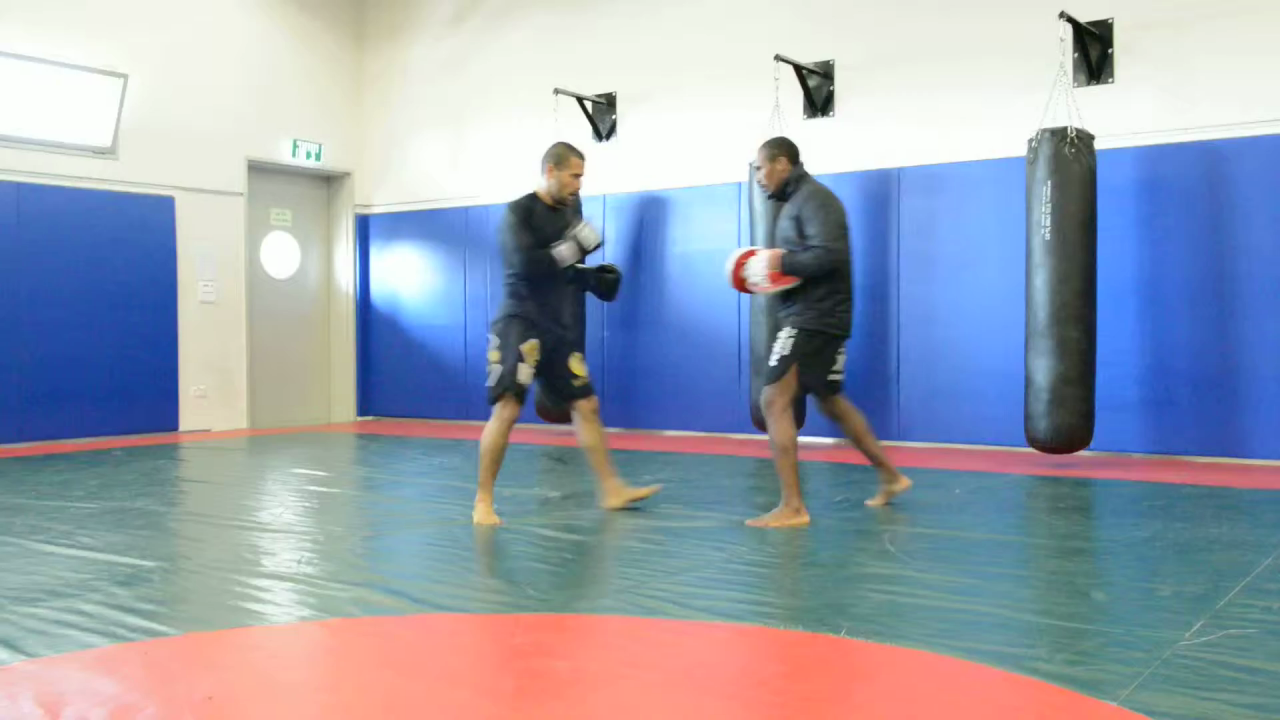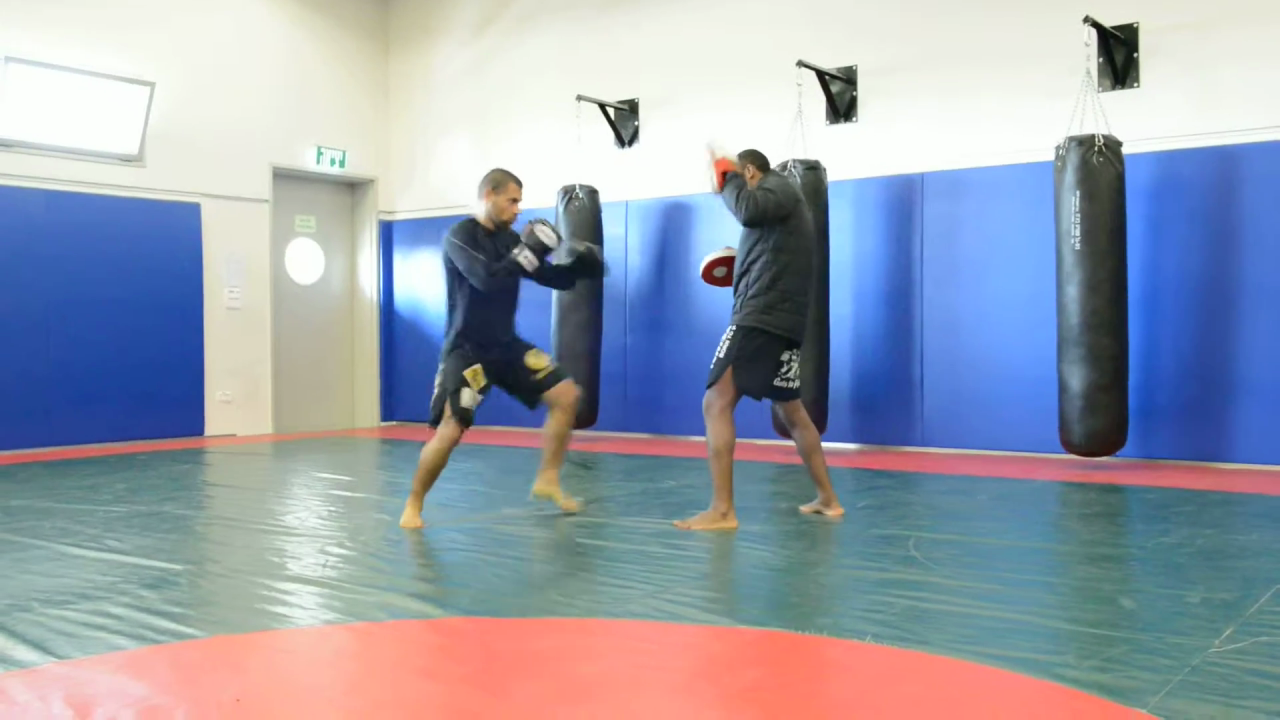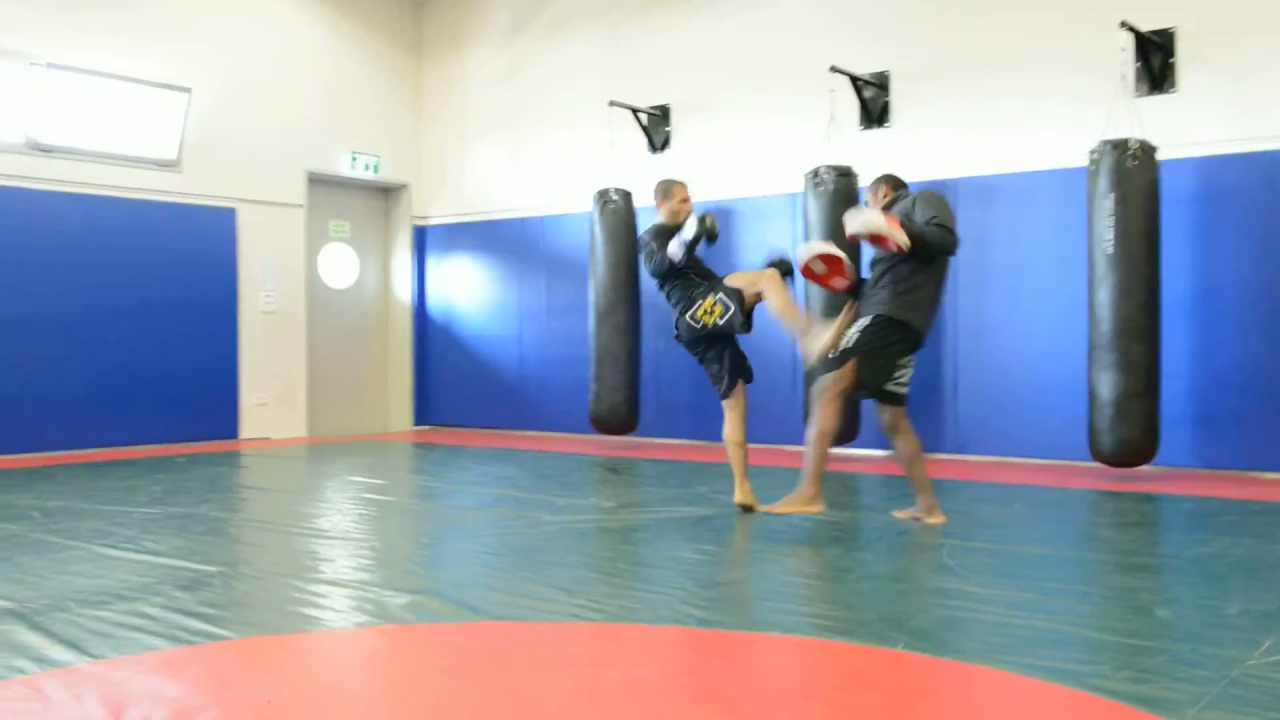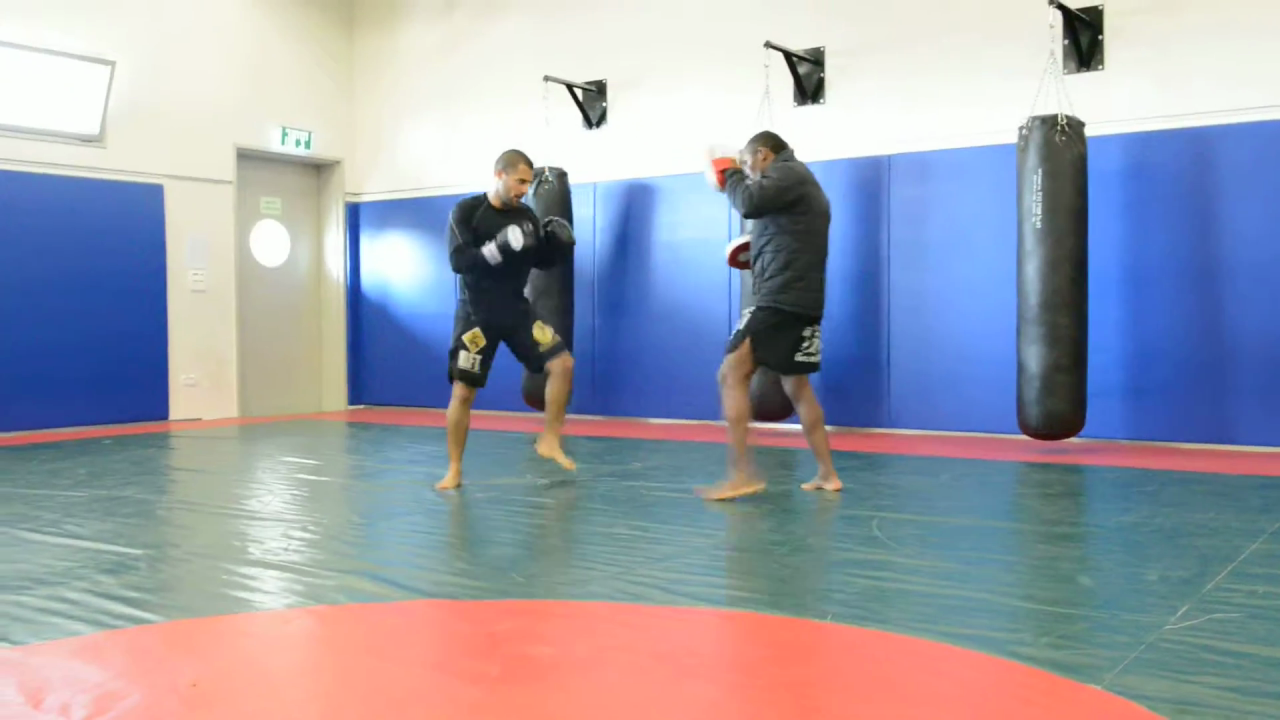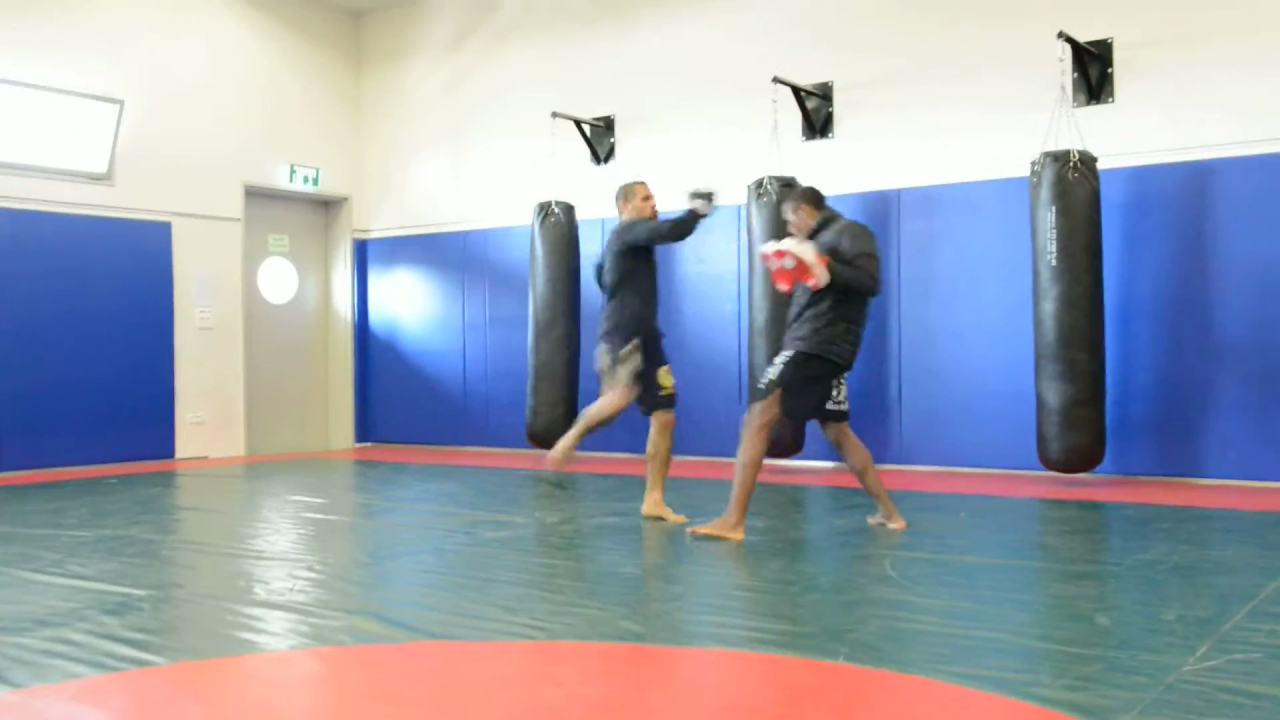
dt=1s
person 1, frame 1
left shoulder: (814, 198)
right shoulder: (796, 200)
left elbow: (829, 257)
left wrist: (783, 261)
right wrist: (776, 265)
left hip: (813, 318)
right hip: (811, 316)
left knee: (774, 400)
right knee: (830, 401)
left ankle: (793, 506)
right ankle: (890, 476)
person 1, frame 2
left shoulder: (778, 189)
right shoulder: (787, 200)
left elbow: (747, 210)
left wrist: (728, 180)
right wrist: (740, 267)
left hip: (760, 318)
right hip: (788, 321)
left knee: (717, 402)
right knee: (790, 410)
left ankle: (722, 510)
right ankle: (828, 498)
person 1, frame 3
left shoulder: (924, 201)
right shoulder: (902, 218)
left elbow: (945, 241)
left wrist: (897, 233)
left hip: (891, 316)
right hip: (895, 319)
left knee: (827, 389)
right knee: (893, 417)
left ankle: (809, 492)
right ankle: (927, 505)
person 1, frame 4
left shoulder: (787, 173)
right shoulder: (807, 185)
left elbow: (750, 204)
left wrist: (729, 175)
right wrist: (761, 252)
left hip: (779, 298)
right hip: (806, 300)
left knee: (731, 374)
right knee: (797, 385)
left ankle: (742, 474)
right ankle: (827, 474)
person 1, frame 5
left shoulder: (851, 232)
right shoulder: (826, 242)
left elbow: (869, 280)
left wrist: (827, 268)
right wrist: (798, 287)
left hip: (816, 346)
right hip: (830, 348)
left knee: (757, 421)
right knee: (838, 432)
left ankle: (733, 520)
right ankle: (889, 511)
person 2, frame 1
left shoulder: (568, 211)
right shoulder: (520, 212)
right elbow: (524, 265)
right wrist: (573, 247)
left hip: (555, 326)
right hip: (521, 324)
left knee: (587, 406)
right knee: (507, 410)
left ankle: (612, 490)
right ankle: (483, 501)
person 2, frame 2
left shoulder: (518, 234)
right shoulder: (460, 237)
left elbow: (555, 279)
right elbow: (487, 278)
left wrist: (580, 262)
right wrist: (531, 250)
left hip: (506, 343)
right hip: (467, 348)
left knee: (567, 395)
right knee: (450, 432)
left ankle: (547, 480)
right ankle: (413, 505)
person 2, frame 3
left shoulder: (677, 236)
right shoulder: (656, 234)
left elbow: (711, 280)
right elbow: (659, 267)
left wrist: (769, 266)
right wrist: (687, 235)
left hip: (701, 327)
right hip: (699, 310)
left knee: (734, 407)
right knee: (768, 280)
left ankle: (742, 489)
right ankle: (814, 339)
person 2, frame 4
left shoulder: (524, 216)
right shoulder: (464, 210)
left elbow: (542, 262)
right elbow: (459, 261)
left wrist: (557, 244)
right wrist: (501, 246)
left hip: (517, 310)
right hip: (476, 315)
left knee: (563, 365)
right knee: (463, 393)
left ankle: (550, 439)
right ankle: (454, 471)
person 2, frame 5
left shoulder: (631, 238)
right shoulder: (629, 230)
left elbow: (604, 278)
right elbow: (670, 232)
right wrist: (700, 206)
left hip: (646, 337)
right hip: (621, 334)
left knee: (665, 419)
right knee: (619, 401)
left ankle: (654, 500)
right ankle: (572, 437)
